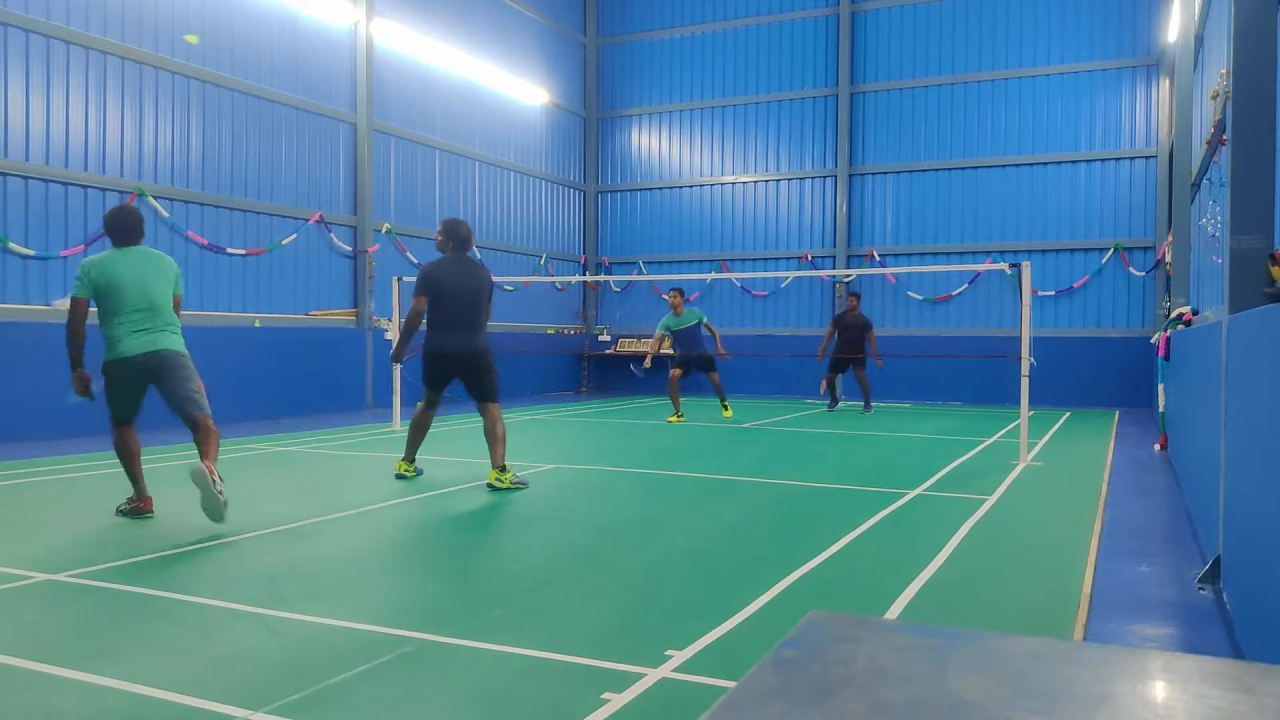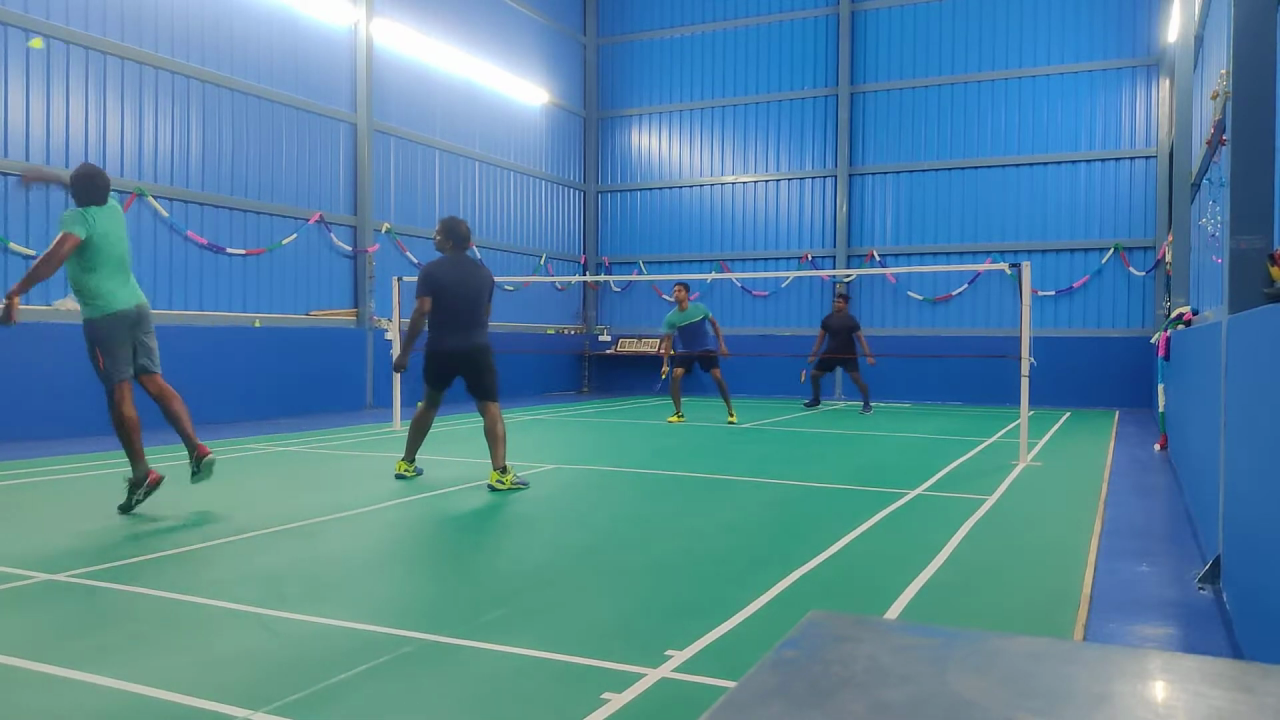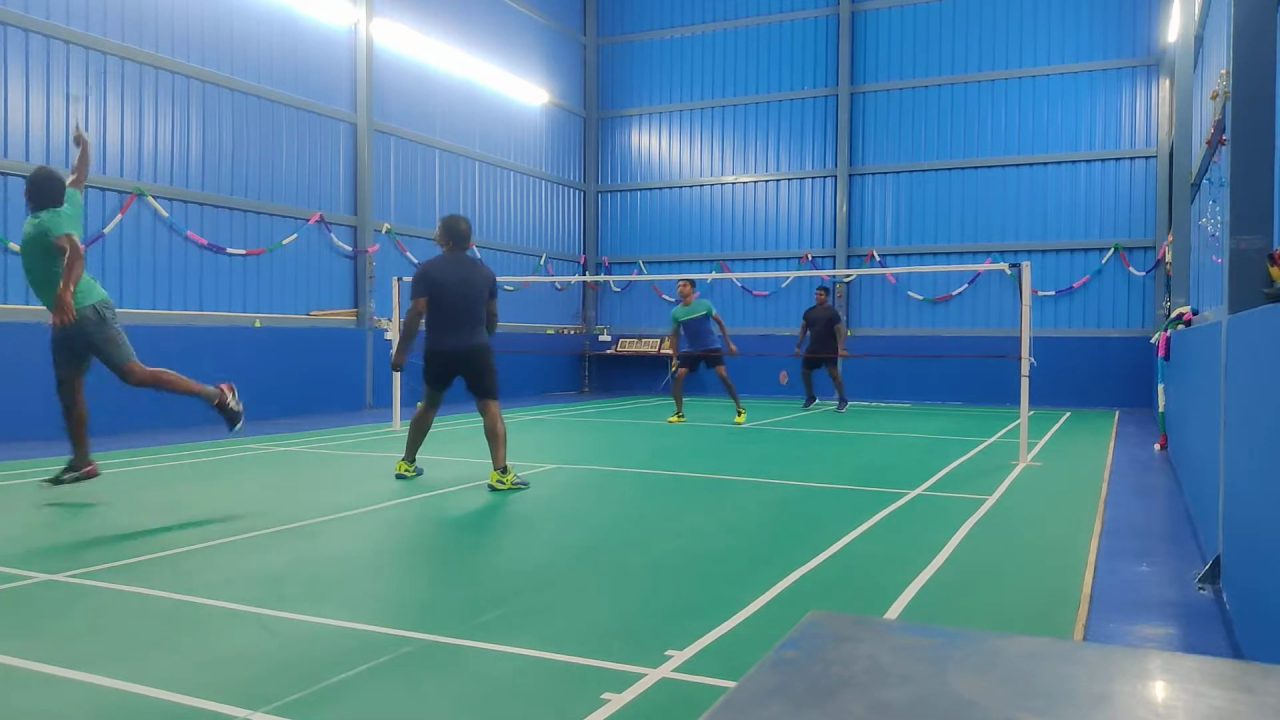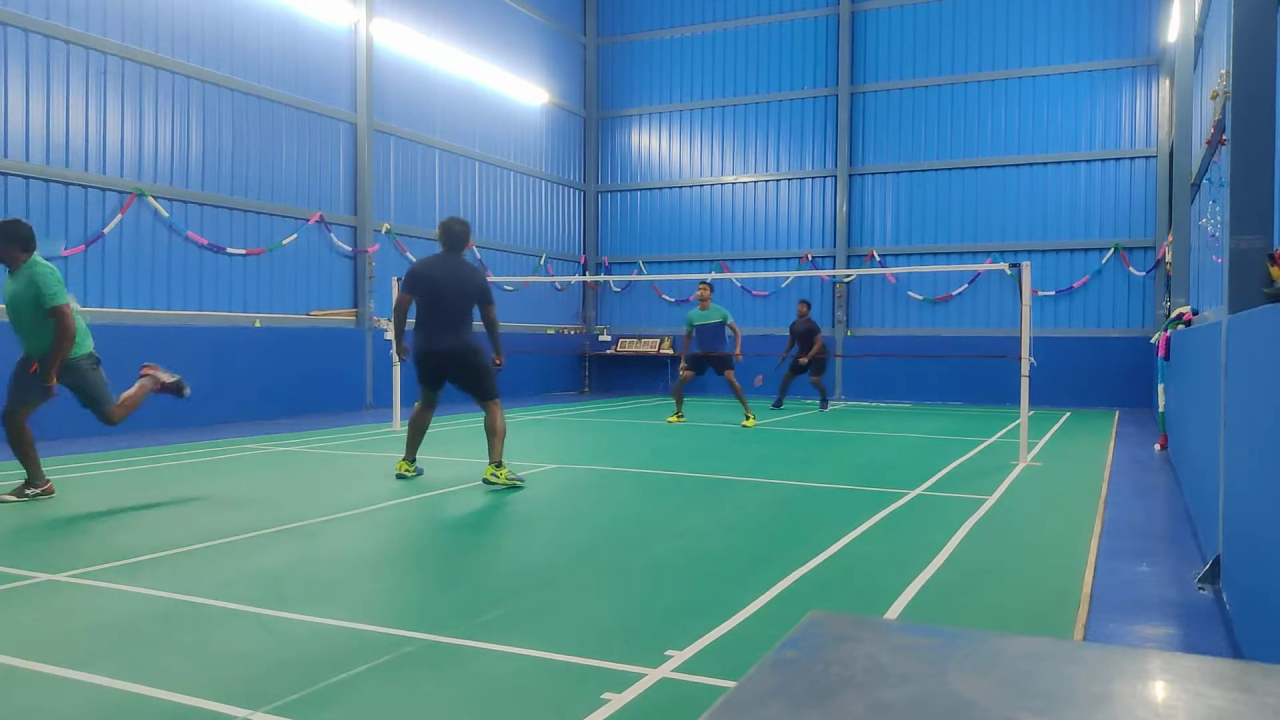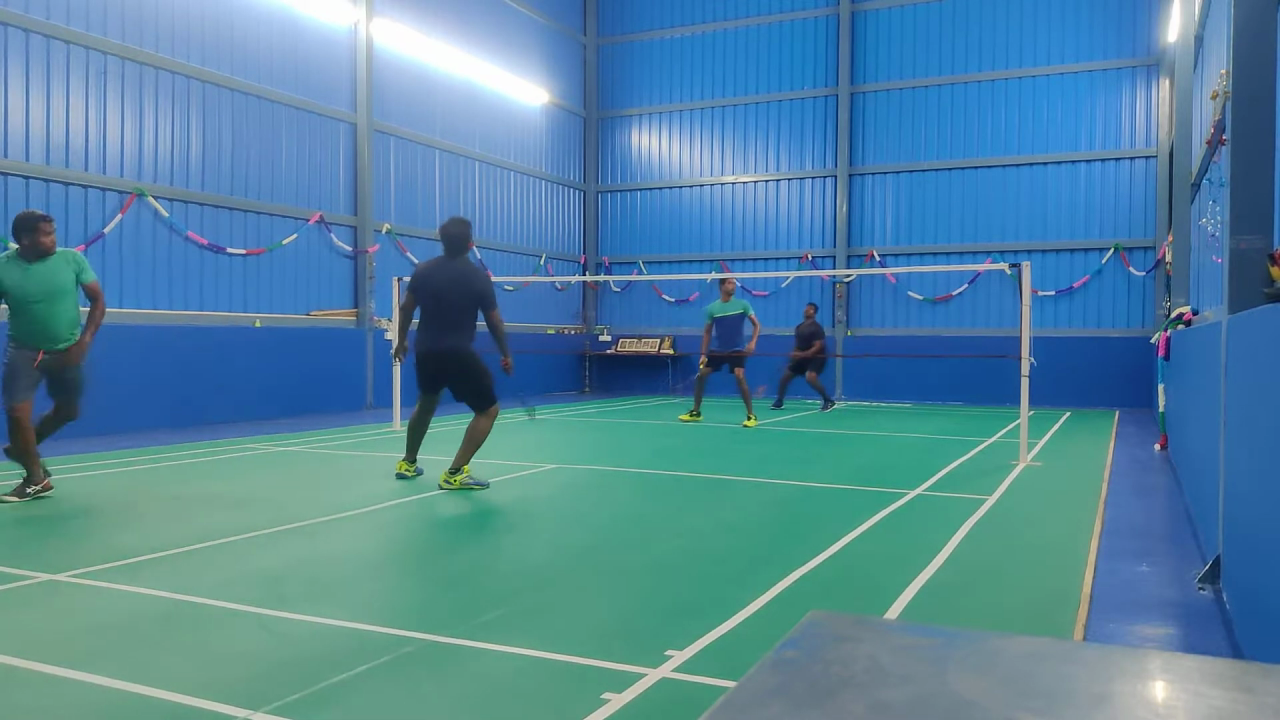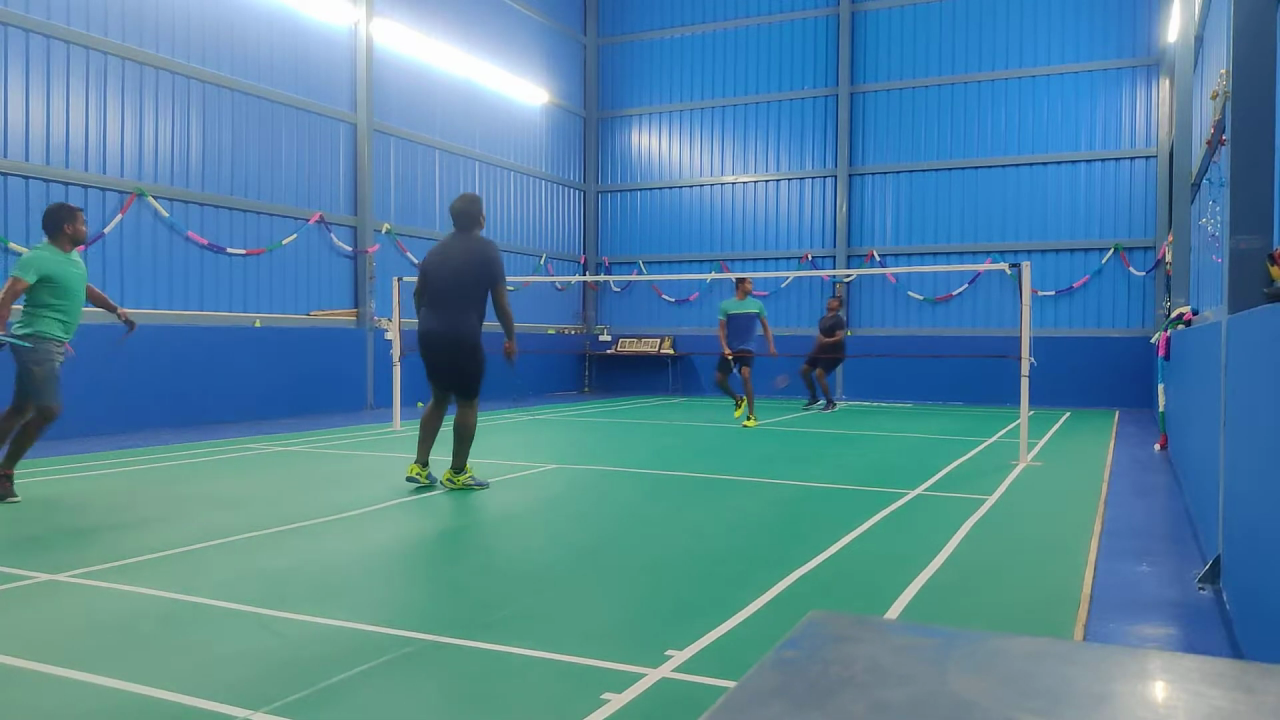
dt=0.2s
person 1, frame 1
left shoulder: (94, 266)
right shoulder: (166, 263)
left elbow: (76, 323)
left wrist: (77, 369)
left hip: (124, 358)
right hip: (170, 351)
left knee: (122, 426)
right knee: (203, 422)
left ankle: (141, 499)
right ankle: (208, 465)
person 1, frame 2
left shoulder: (79, 216)
right shoulder: (111, 210)
left elbow: (56, 255)
right elbow: (86, 191)
right wrist: (50, 177)
left hip: (107, 318)
right hip: (135, 307)
left knee: (120, 396)
right knee: (153, 382)
left ankle: (142, 474)
right ankle: (196, 447)
person 1, frame 3
left shoulder: (48, 220)
right shoulder: (61, 208)
left elbow: (76, 255)
right elbow: (78, 177)
left wrist: (65, 290)
right wrist: (83, 144)
left hip: (86, 312)
right hip: (72, 314)
left knee: (134, 374)
right knee: (68, 387)
left ankle: (217, 395)
right ankle: (82, 462)
person 1, frame 4
left shoulder: (39, 275)
left elbow: (67, 327)
left wrist: (51, 371)
left hip: (72, 358)
right hip: (37, 358)
left knee: (112, 416)
left ankle: (150, 379)
right ankle: (37, 482)
person 1, frame 5
left shoulder: (74, 260)
left elbow: (98, 302)
left wrist: (84, 343)
left hip: (68, 350)
right hip: (25, 351)
left knee: (68, 412)
left ankle: (28, 447)
right ankle: (36, 478)
person 1, frame 6
left shoulder: (72, 257)
right shoulder: (38, 257)
left elbow: (84, 290)
left wrist: (116, 309)
left hip: (49, 345)
right hip: (36, 345)
right knee: (46, 412)
person 2, frame 1
left shoulder: (431, 271)
right shoulder: (483, 274)
left elbow: (418, 312)
left wrist: (400, 347)
left hip: (438, 351)
right hip: (475, 351)
left knee: (428, 404)
right knee: (491, 409)
left ankle: (406, 463)
right ankle: (499, 472)
person 2, frame 2
left shoulder: (431, 270)
right shoulder: (484, 273)
left elbow: (421, 313)
left wrist: (404, 352)
left hip: (439, 350)
right hip: (477, 350)
left knee: (429, 404)
right knee: (490, 409)
left ankle: (406, 463)
right ankle: (500, 473)
person 2, frame 3
left shoulder: (427, 270)
right shoulder: (484, 272)
left elbow: (415, 314)
right elbow: (492, 315)
left wrist: (401, 351)
right wrist: (486, 341)
left hip: (438, 350)
right hip: (476, 349)
left knee: (430, 404)
right knee: (490, 408)
left ankle: (407, 463)
right ankle: (501, 473)
person 2, frame 4
left shoulder: (419, 268)
right shoulder: (475, 276)
left elbow: (400, 308)
right elbow: (490, 319)
left wrist: (399, 341)
right wrist: (498, 352)
left hip: (426, 351)
right hip: (461, 351)
left knee: (426, 403)
right knee: (492, 405)
left ankle: (407, 463)
right ankle: (497, 468)
person 2, frame 5
left shoulder: (424, 270)
right shoulder: (478, 277)
left elbow: (406, 309)
right elbow: (494, 322)
left wrist: (401, 340)
right wrist: (506, 355)
left hip: (426, 353)
right hip: (460, 355)
left knee: (426, 406)
right knee: (488, 410)
left ankle: (408, 464)
right ankle: (455, 473)
person 2, frame 6
left shoulder: (436, 250)
right shoulder: (487, 250)
left elbow: (418, 293)
right elbow: (500, 301)
right wrist: (511, 338)
left hip: (429, 334)
right hip: (462, 336)
left knee: (439, 398)
right knee: (468, 403)
left ankle: (421, 467)
right ankle: (457, 473)
